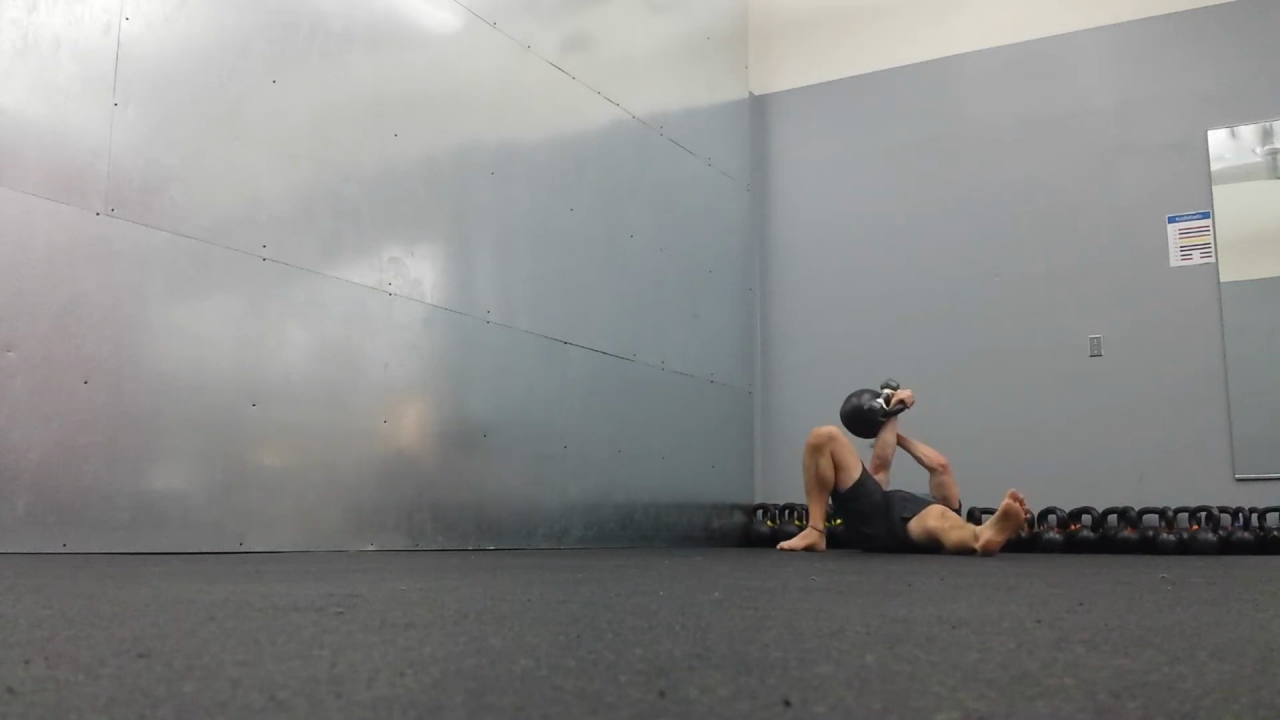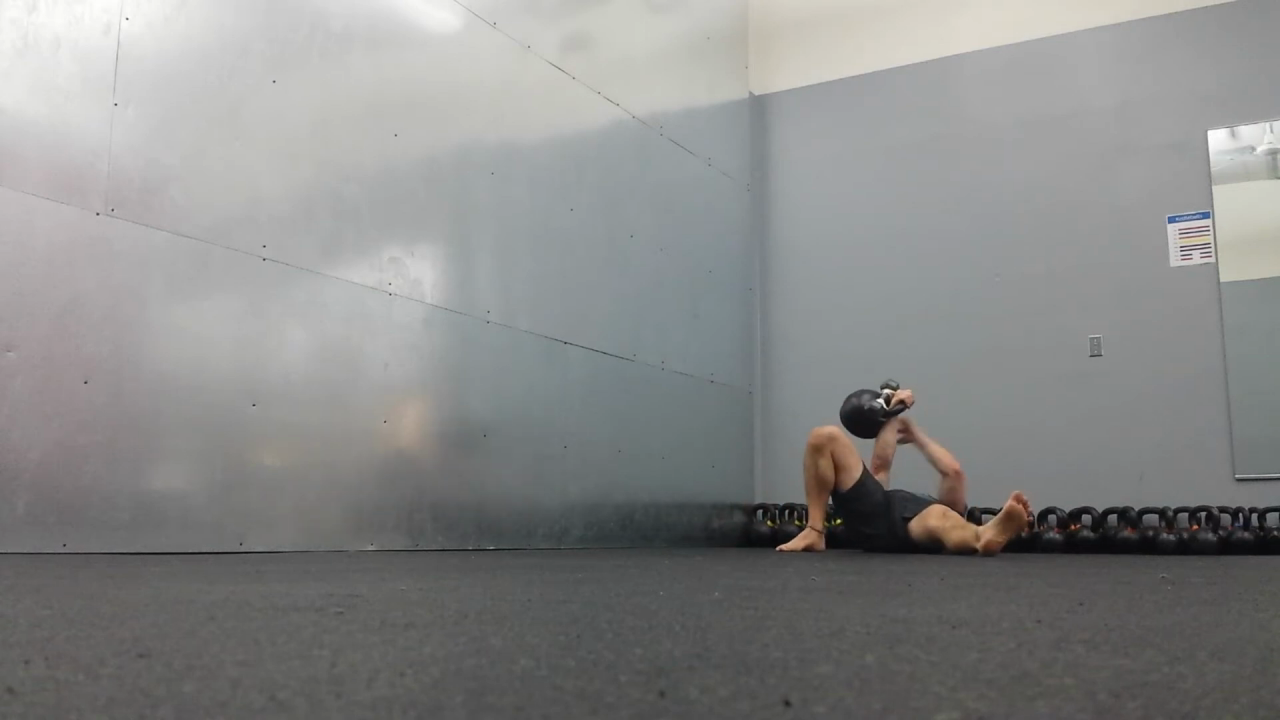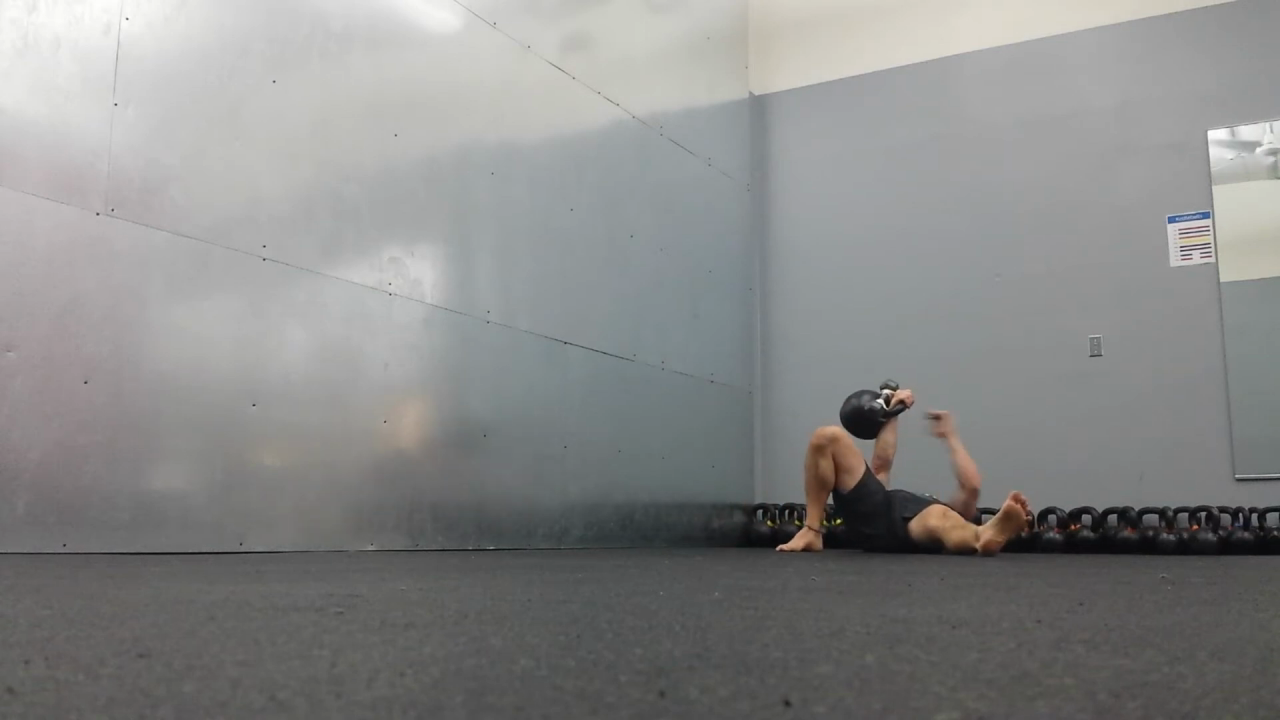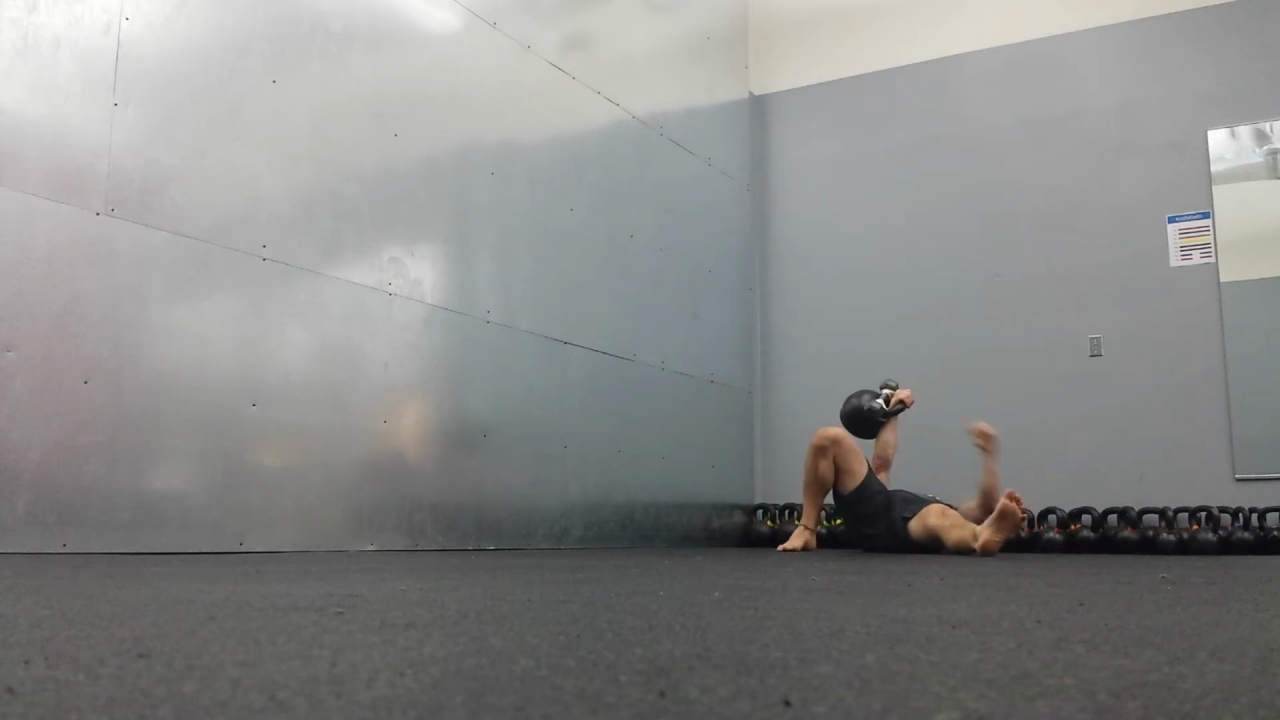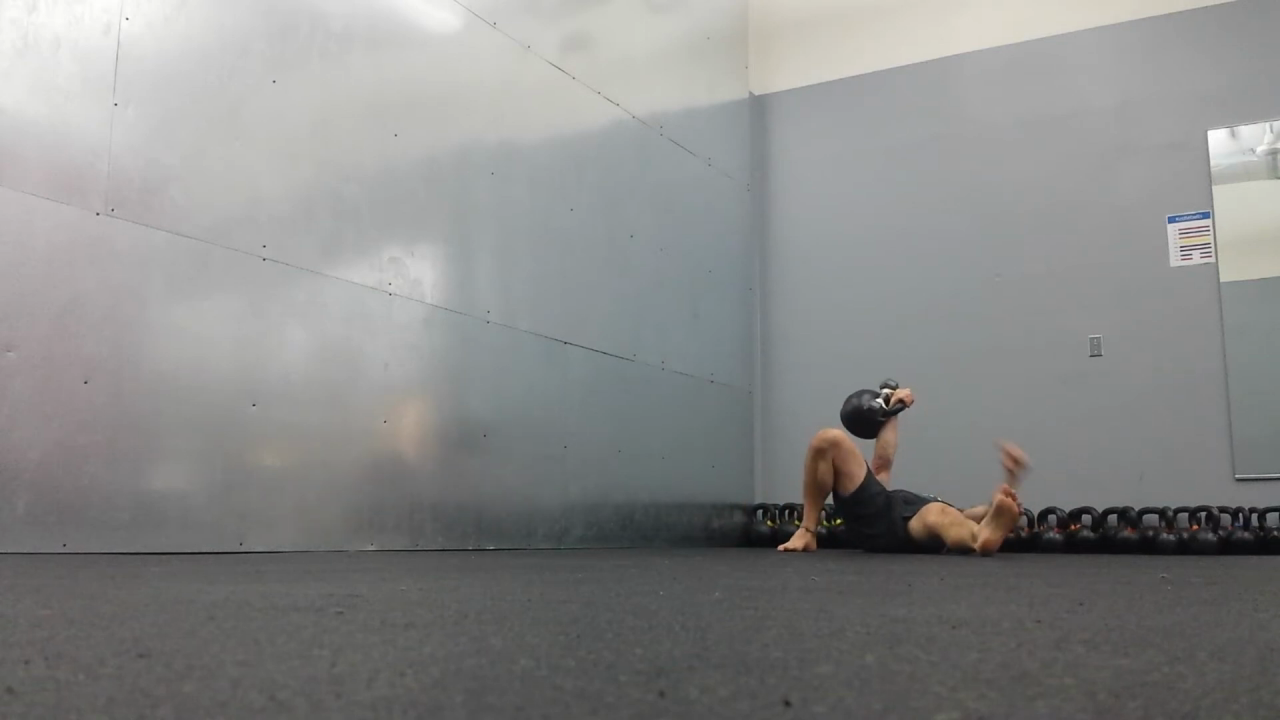
dt=0.1s
person 1, frame 1
left shoulder: (945, 510)
right shoulder: (886, 502)
left elbow: (939, 466)
right elbow: (880, 466)
left wrist: (899, 438)
right wrist: (892, 415)
left hip: (911, 529)
right hip: (873, 517)
left knee: (937, 520)
right knee: (824, 437)
left ankle: (984, 536)
right ankle: (815, 532)
person 1, frame 2
left shoulder: (946, 513)
left elbow: (952, 471)
right elbow: (880, 465)
left wrist: (916, 436)
right wrist: (892, 414)
left hip: (910, 532)
right hip: (873, 518)
left knee: (938, 518)
right knee: (825, 437)
left ankle: (987, 536)
right ankle: (814, 532)
person 1, frame 3
left shoulder: (952, 514)
left elbow: (971, 484)
right elbow: (880, 465)
left wrist: (950, 437)
right wrist: (893, 414)
left hip: (910, 530)
right hip: (874, 517)
left knee: (939, 518)
right knee: (828, 437)
left ankle: (986, 536)
right ankle: (812, 532)
person 1, frame 4
left shoulder: (951, 516)
left elbow: (988, 500)
right elbow: (881, 465)
left wrist: (989, 452)
right wrist: (893, 413)
left hip: (910, 533)
right hip: (873, 517)
left knee: (938, 517)
right knee: (830, 438)
left ankle: (985, 537)
right ankle: (806, 531)
person 1, frame 5
left shoulder: (953, 517)
left elbow: (994, 510)
right elbow: (881, 466)
left wrist: (1012, 476)
left hip: (911, 531)
right hip: (874, 517)
left knee: (938, 515)
right knee: (829, 440)
left ankle: (984, 537)
right ankle: (807, 532)
